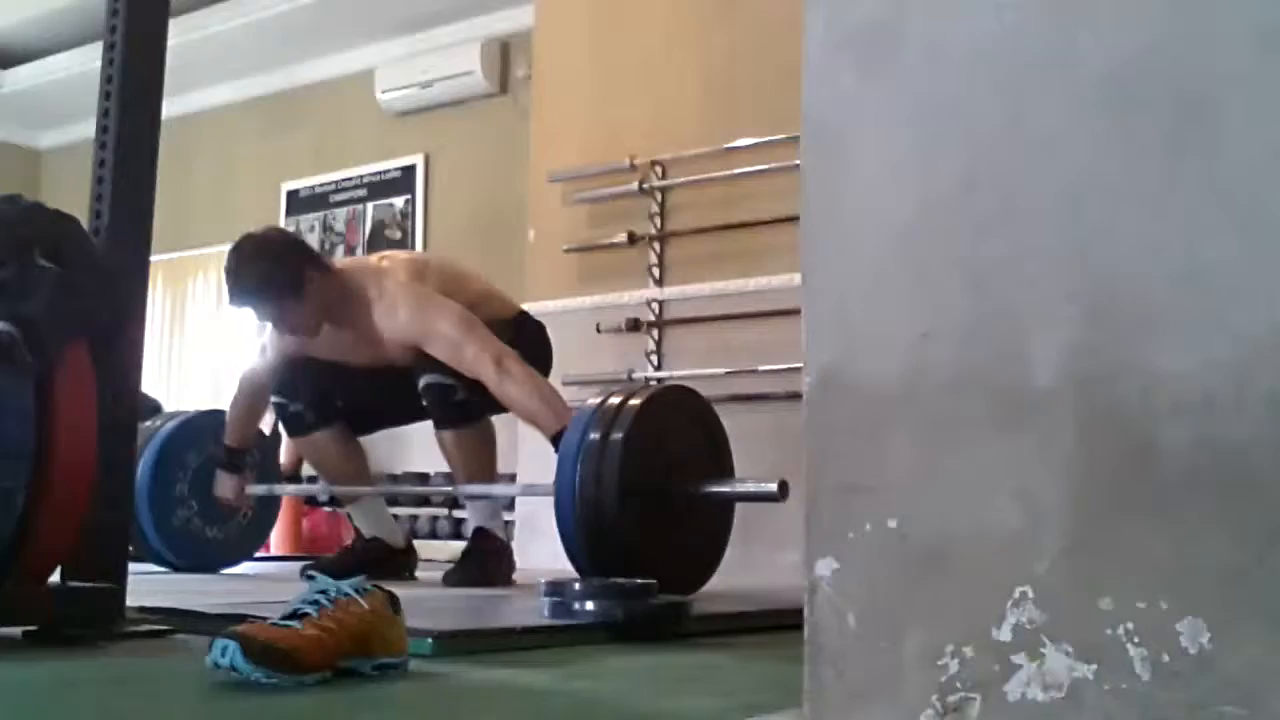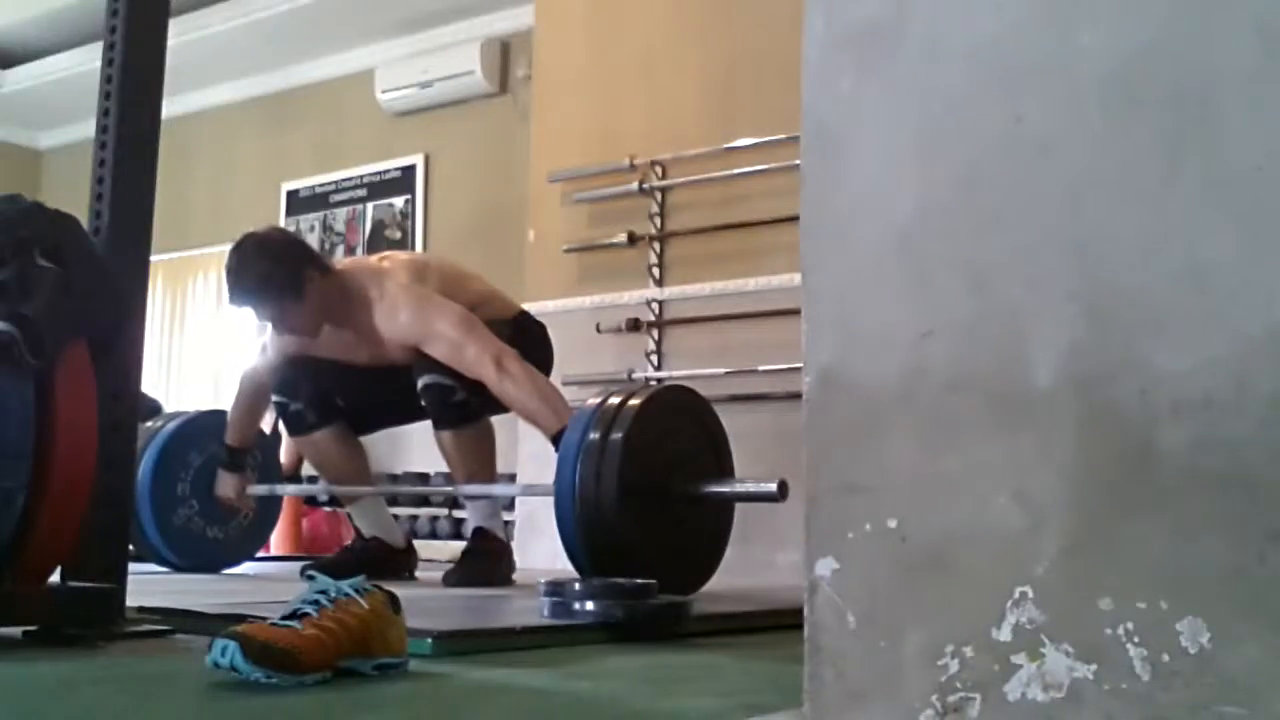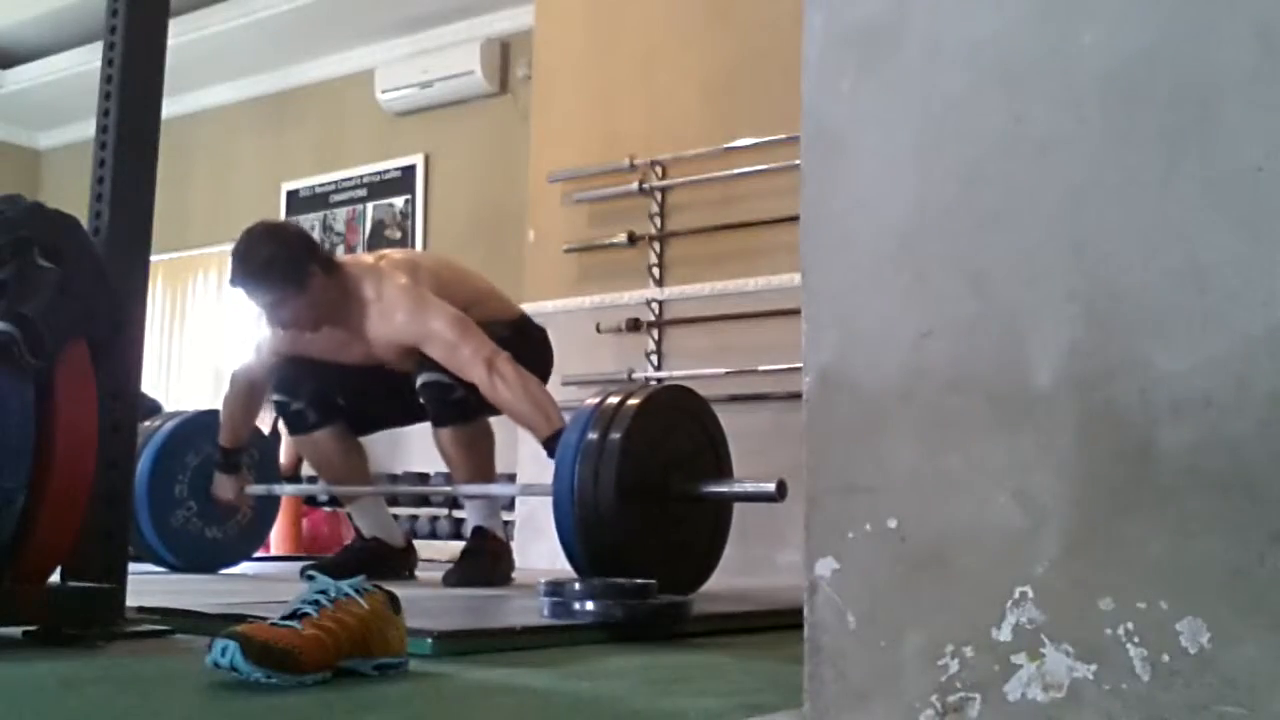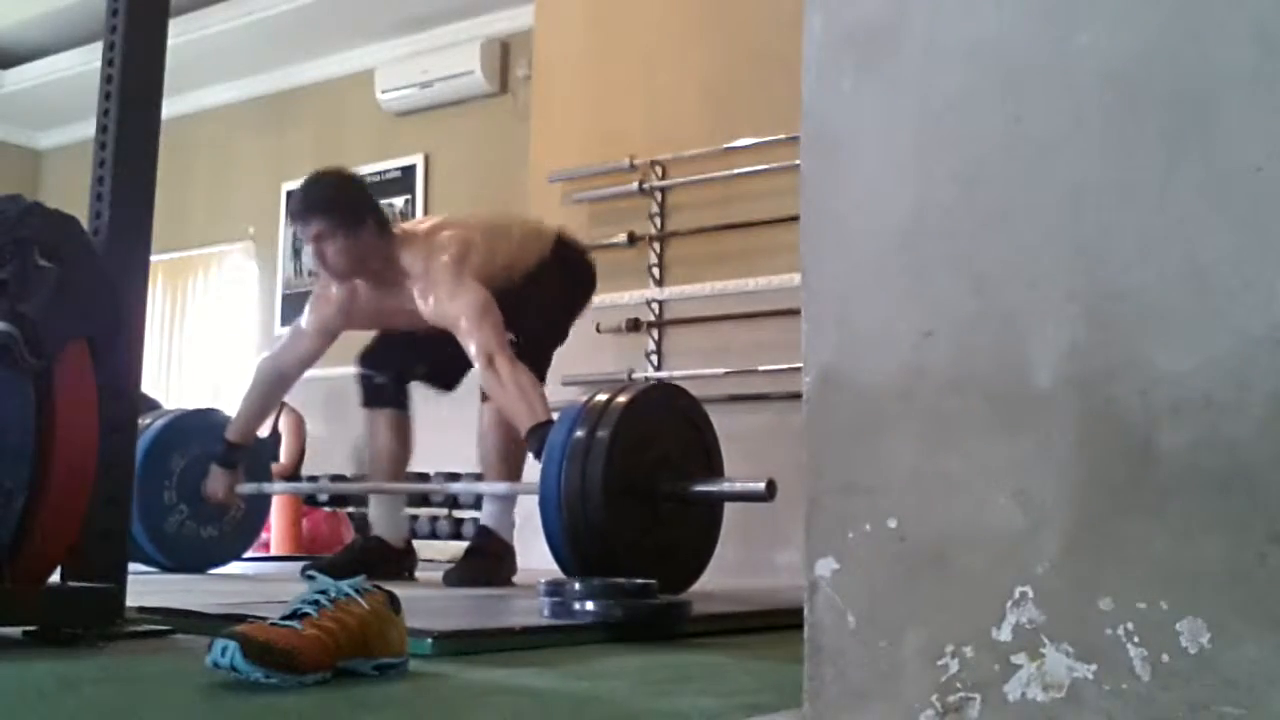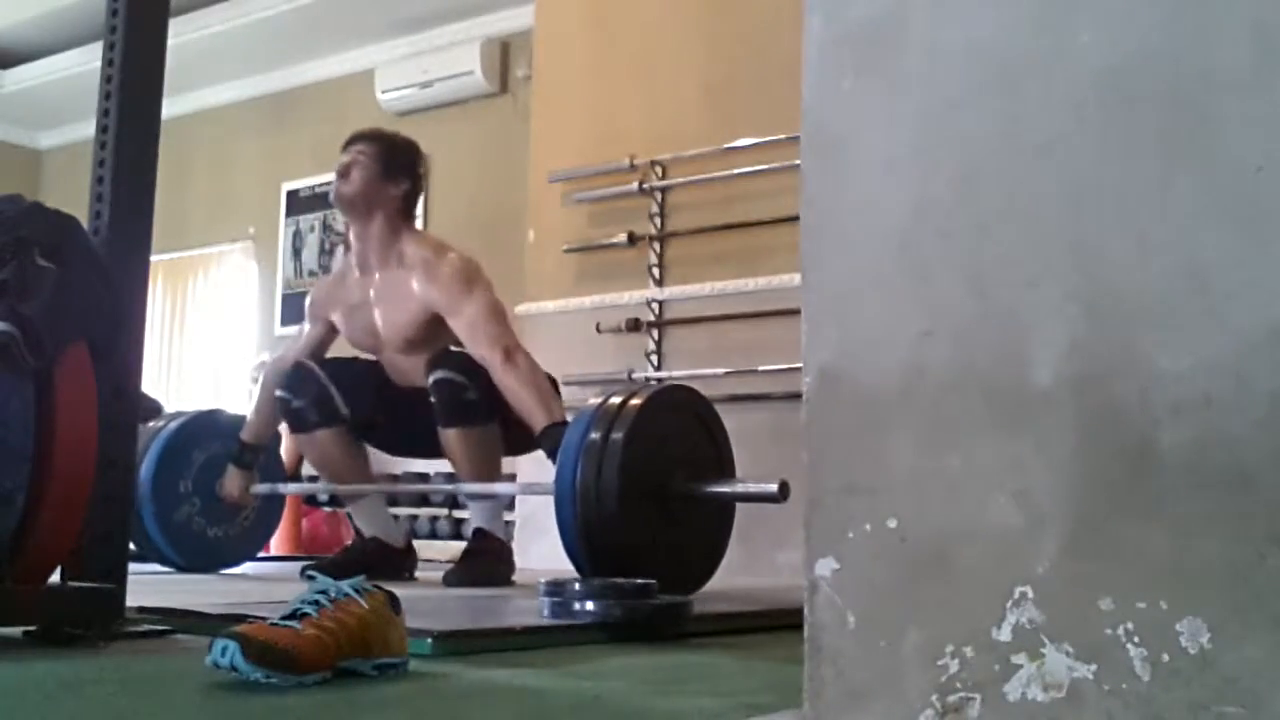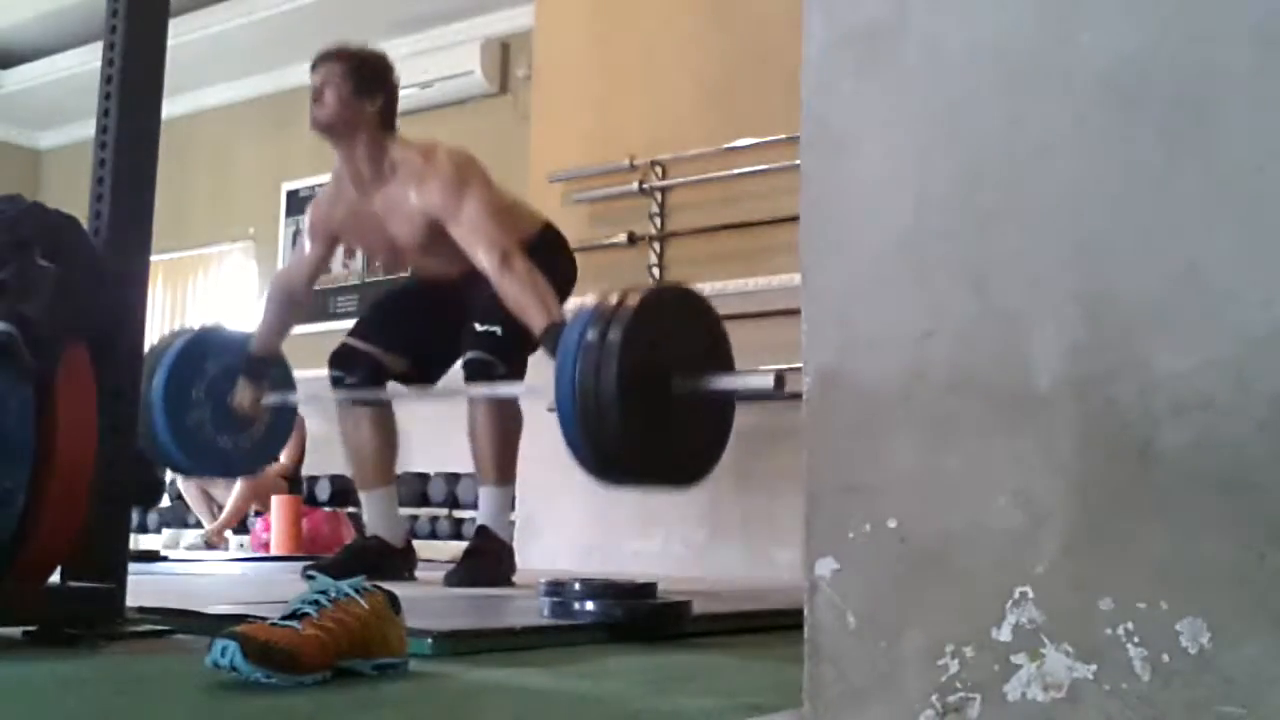
dt=0.5s
person 1, frame 1
left shoulder: (399, 304)
right shoulder: (297, 326)
left elbow: (498, 368)
right elbow: (255, 384)
right wrist: (231, 465)
left knee: (443, 382)
right knee: (292, 395)
left ankle: (488, 538)
right ankle: (384, 542)
person 1, frame 2
left shoulder: (399, 303)
right shoulder: (295, 331)
left elbow: (499, 366)
right elbow: (256, 380)
right wrist: (232, 463)
left hip: (508, 349)
left knee: (438, 380)
right knee: (295, 396)
left ankle: (488, 538)
right ankle: (384, 542)
person 1, frame 3
left shoulder: (397, 305)
right shoulder: (298, 323)
left elbow: (491, 370)
right elbow: (248, 382)
right wrist: (228, 464)
left hip: (506, 340)
left knee: (441, 379)
right knee: (296, 392)
left ankle: (488, 538)
right ankle: (383, 541)
person 1, frame 4
left shoulder: (441, 274)
right shoulder: (339, 297)
left elbow: (496, 363)
right elbow: (279, 368)
left wrist: (546, 444)
right wrist: (228, 458)
left hip: (546, 272)
right hip: (494, 280)
left knee: (496, 359)
right knee: (382, 369)
left ankle: (495, 538)
right ankle: (387, 540)
person 1, frame 5
left shoulder: (436, 271)
right shoulder: (335, 289)
left elbow: (505, 359)
right elbow: (280, 369)
left wrist: (564, 449)
right wrist: (243, 460)
left hip: (502, 403)
right hip: (421, 405)
left knee: (452, 373)
right knee: (299, 389)
left ankle: (489, 542)
right ankle: (384, 540)
person 1, frame 6
left shoulder: (433, 176)
right shoulder: (332, 205)
left elbow: (503, 264)
right elbow: (291, 286)
left wrist: (560, 345)
right wrist: (254, 372)
left hip: (529, 258)
right hip: (444, 277)
left knee: (485, 362)
right knee: (353, 366)
left ankle: (493, 539)
right ankle: (385, 538)
